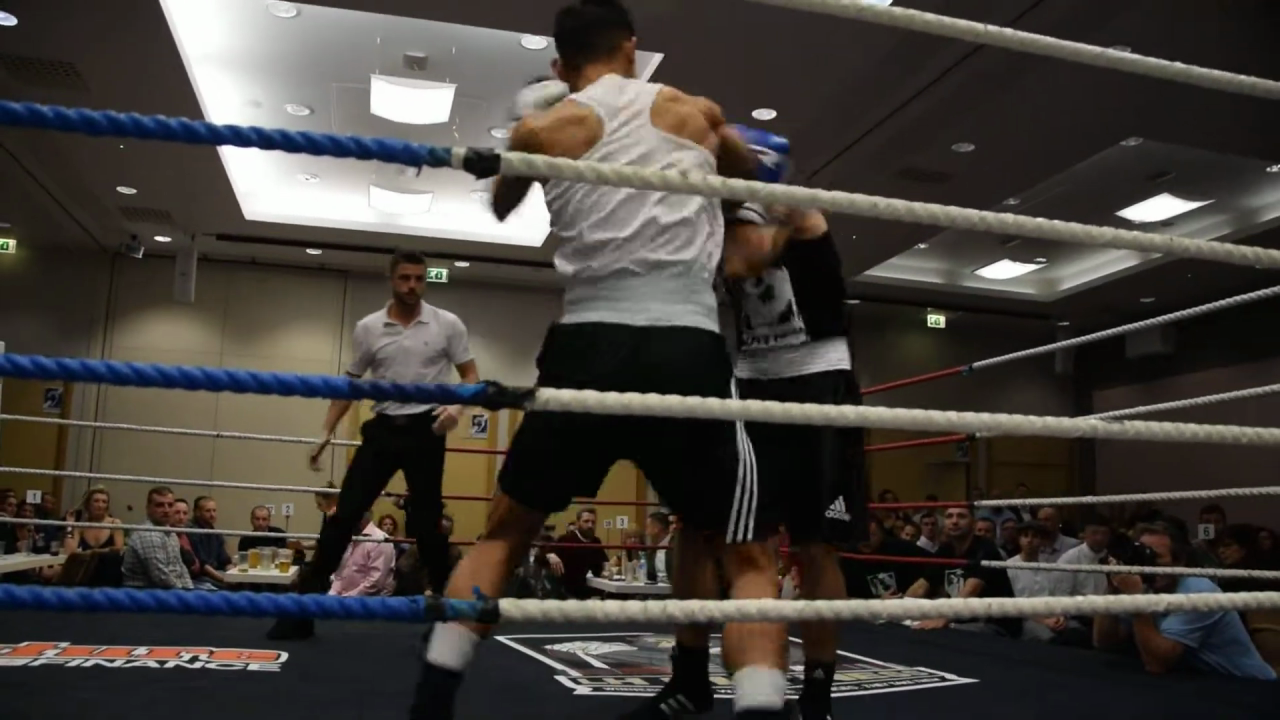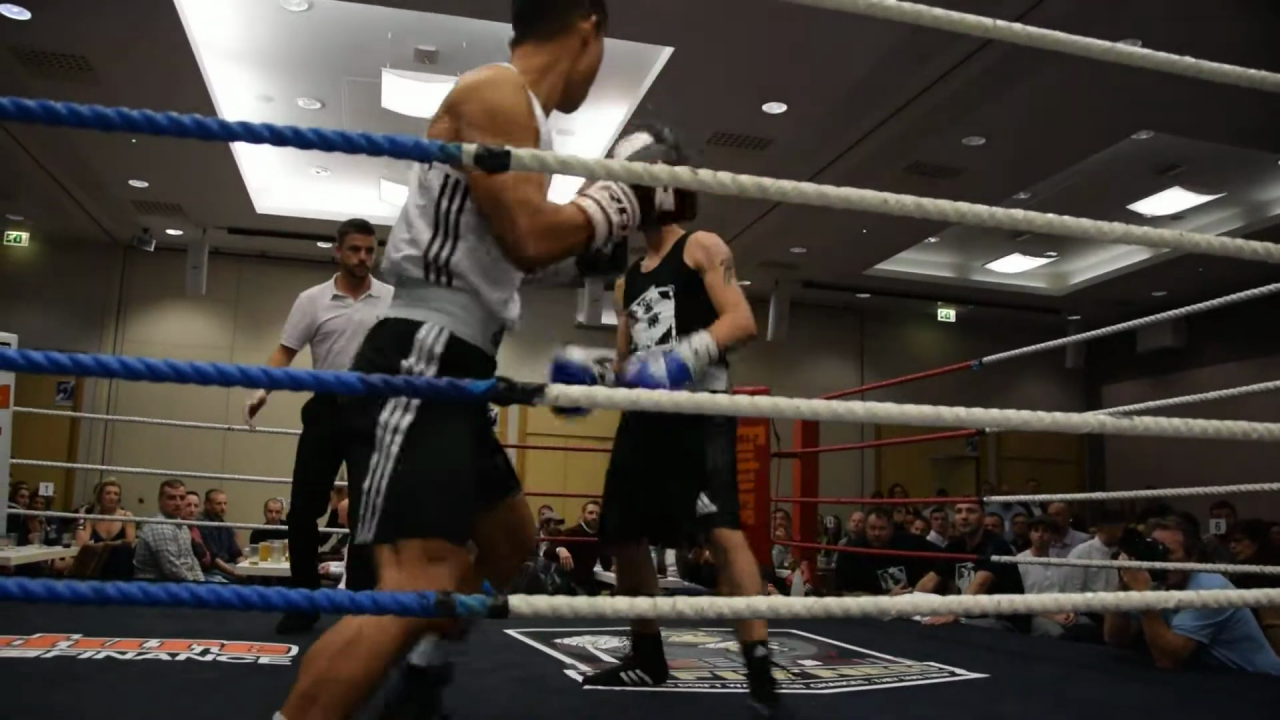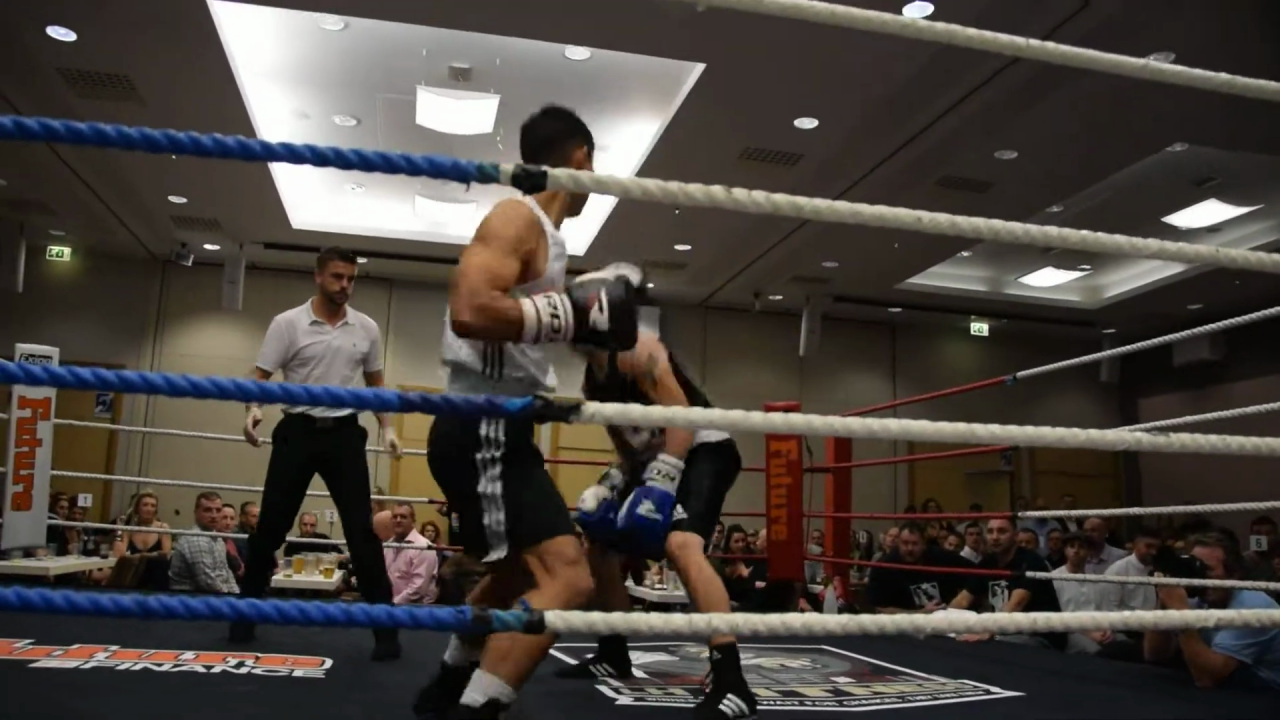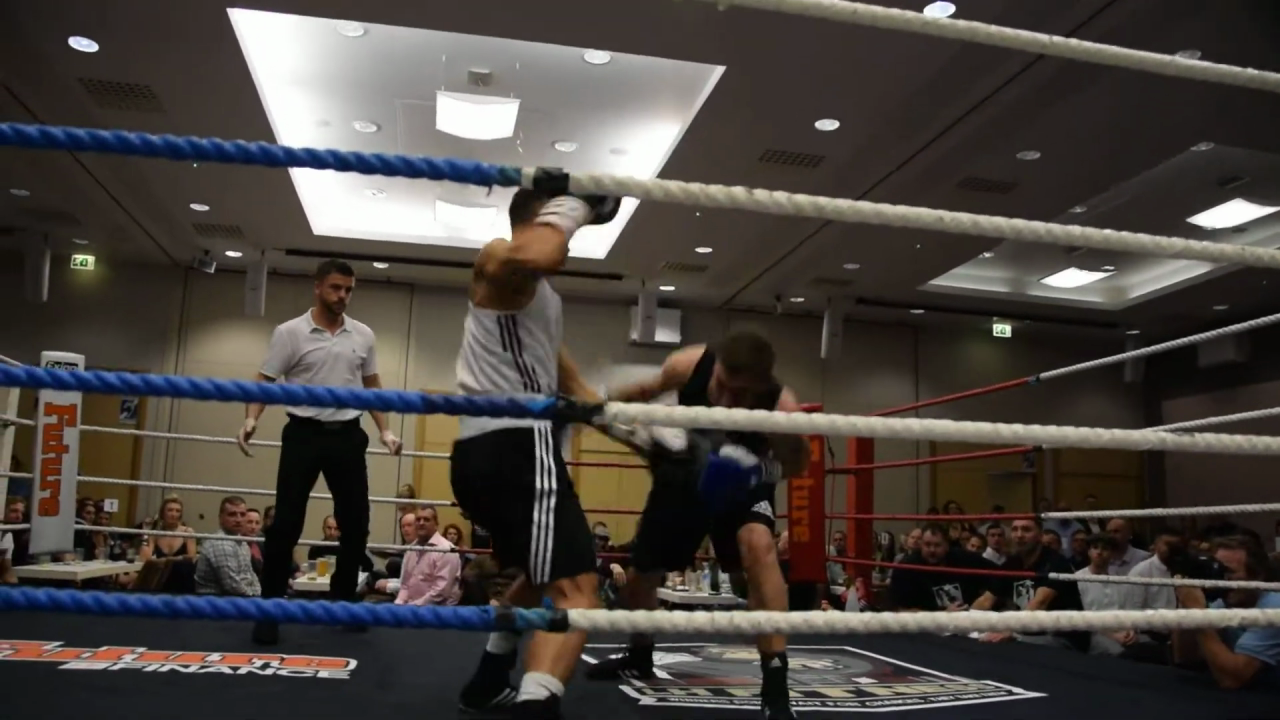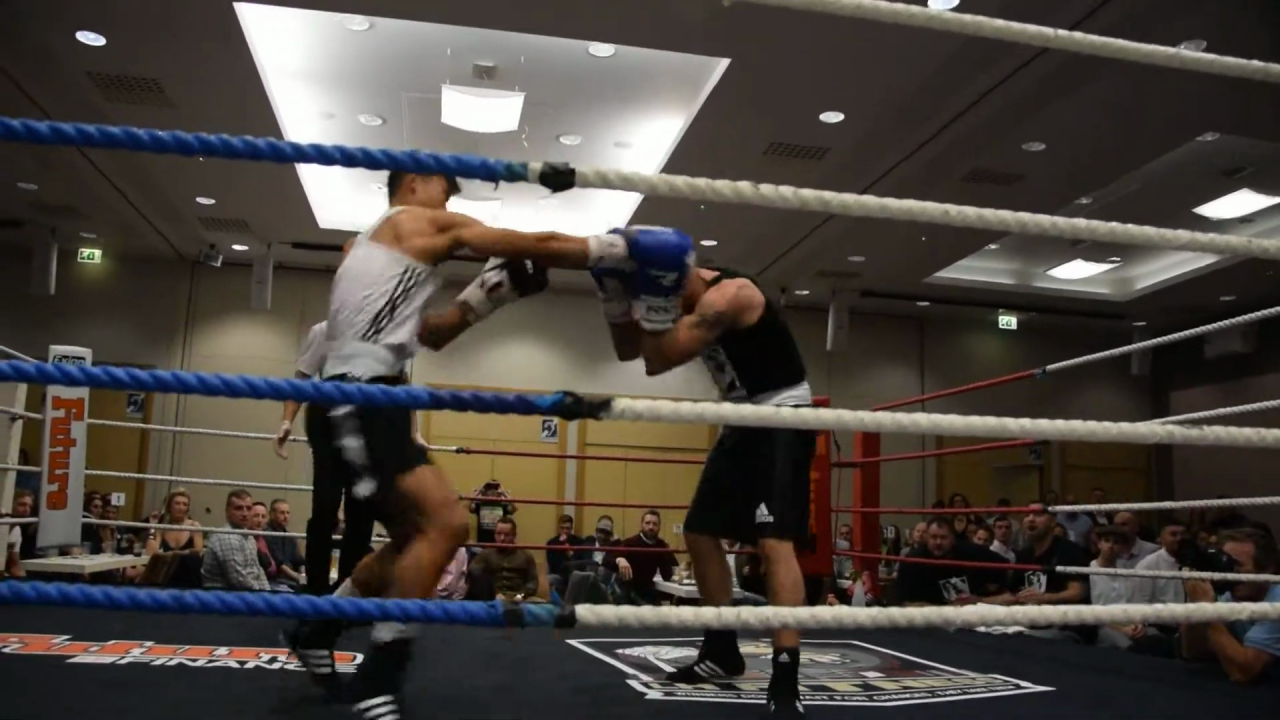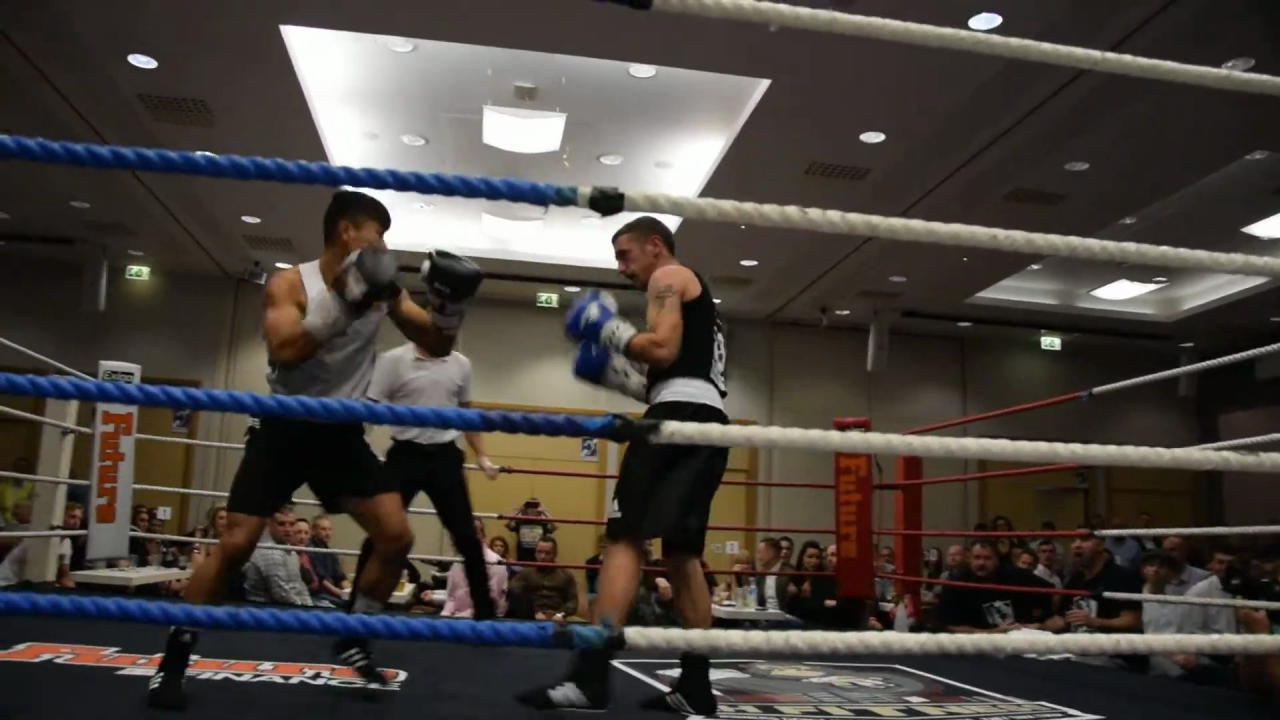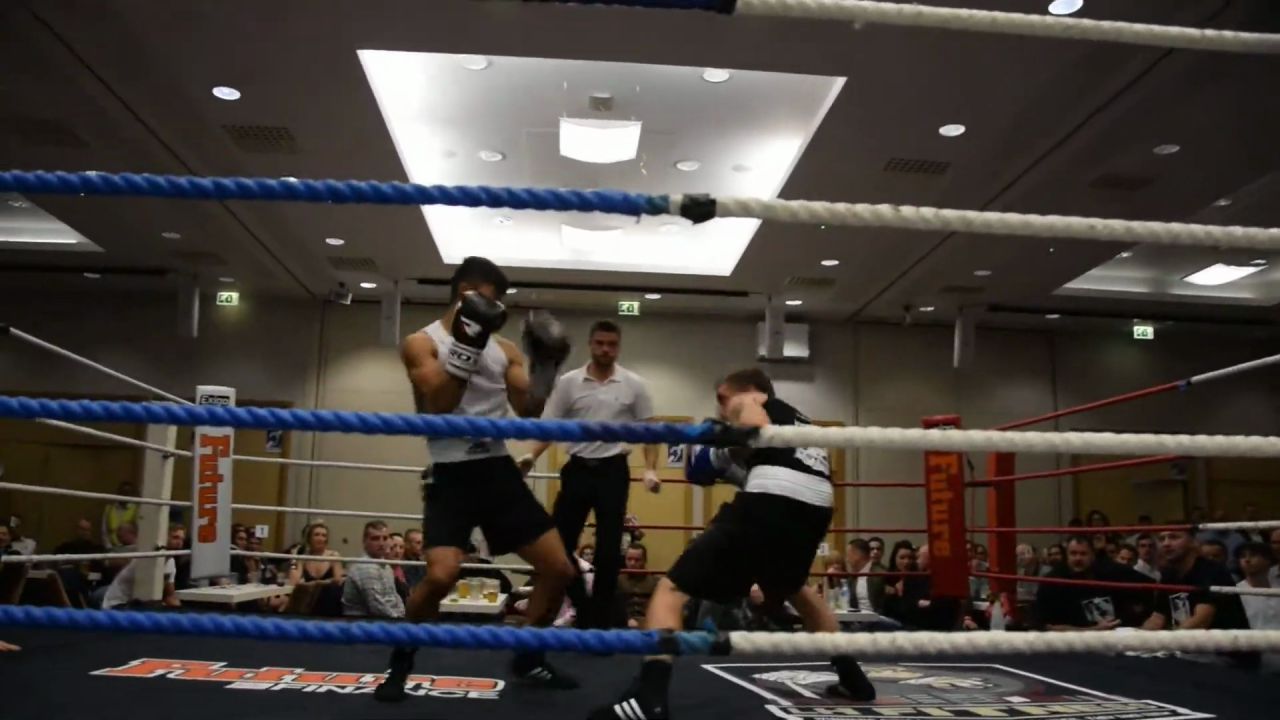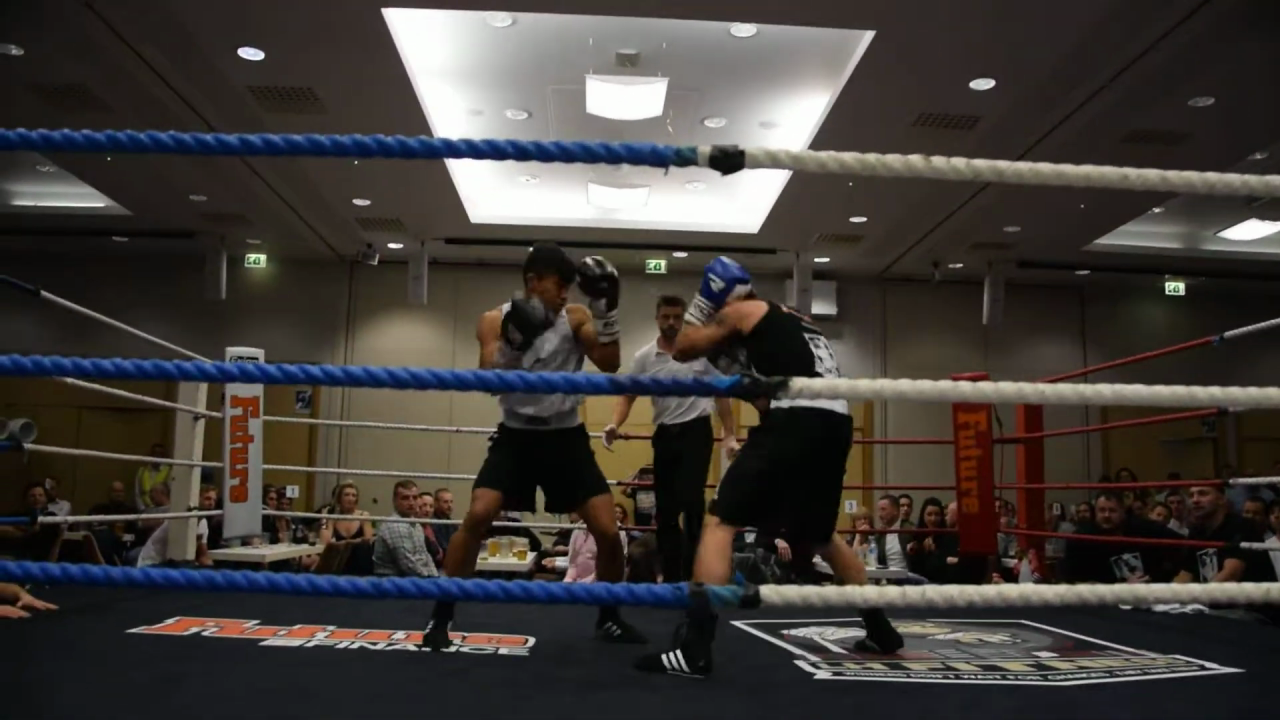
dt=0.5s
person 1, frame 1
left shoulder: (547, 127)
right shoulder: (692, 109)
left elbow: (501, 204)
right elbow: (749, 171)
left hip: (584, 354)
right hip: (687, 355)
left knee: (499, 535)
right knee: (750, 568)
person 1, frame 2
left shoulder: (513, 111)
right shoulder: (496, 93)
right elbow: (532, 241)
right wrist: (624, 196)
left hip: (447, 368)
right hip: (422, 359)
left knee: (511, 544)
right knee: (419, 588)
person 1, frame 3
left shoulder: (540, 234)
right shoulder: (517, 219)
right elbow: (470, 313)
left wrist: (596, 302)
right wrist: (573, 309)
left hip: (493, 431)
right hip: (481, 431)
left knee: (518, 572)
right knee: (566, 579)
person 1, frame 4
left shoulder: (533, 290)
right shoulder: (499, 262)
left elbow: (572, 389)
right elbow: (529, 255)
right wrist: (572, 208)
left hip: (481, 455)
right hip: (520, 450)
left knee: (544, 574)
right knee: (576, 597)
person 1, frame 5
left shoulder: (375, 243)
right shoulder: (418, 223)
left elbow: (434, 334)
right elbow: (532, 244)
left wrist: (494, 287)
right wrist: (615, 247)
left hip: (358, 399)
right hip: (357, 397)
left knee: (418, 537)
right knee: (446, 523)
left ankle: (320, 630)
person 1, frame 6
left shoulder: (381, 291)
right shoulder: (289, 283)
left elbow: (438, 344)
right elbow: (283, 353)
left wrist: (451, 301)
right wrist: (340, 301)
left hip: (341, 432)
right hip: (283, 430)
left knee: (396, 536)
right knee: (234, 545)
left ankle: (352, 641)
right ankle: (173, 661)
person 1, frame 7
left shoulder: (501, 346)
right shoulder: (421, 343)
left elbow: (531, 410)
right elbow: (436, 404)
left wrist: (546, 365)
right wrist: (464, 342)
left hip: (500, 471)
right hip: (451, 474)
left knee: (558, 568)
right knee: (441, 574)
left ankle: (527, 660)
right ankle: (399, 667)
person 1, frame 8
left shoulder: (575, 317)
right shoulder: (495, 320)
left elbow: (610, 364)
left wrist: (604, 303)
right wrist: (513, 342)
left hip: (566, 439)
right hip: (516, 437)
left knee: (608, 532)
right knee: (478, 516)
left ankle: (609, 618)
right ankle: (442, 616)
person 2, frame 1
left shoulder: (791, 204)
right shoulder: (721, 230)
left elbow: (742, 262)
left hip: (819, 386)
right hip: (752, 388)
left knee: (815, 547)
right ankle: (687, 678)
person 2, frame 2
left shoulder: (702, 247)
right shoulder: (631, 276)
left elbow: (741, 322)
left wrist: (683, 362)
right wrist: (593, 370)
left hip: (695, 400)
right hip: (646, 408)
left knee: (721, 528)
right knee: (623, 540)
right ankle: (646, 659)
person 2, frame 3
left shoulder: (635, 352)
right shoulder: (593, 380)
left elbow: (685, 421)
left wrist: (660, 484)
right wrist: (604, 489)
left hip: (704, 452)
right hip: (650, 469)
left knee: (682, 546)
right knee: (602, 547)
left ankle: (731, 684)
right ankle: (613, 655)
person 2, frame 4
left shoulder: (780, 408)
right shoulder: (688, 366)
left elbow: (797, 463)
right elbow: (641, 393)
right hip: (684, 471)
left knee: (756, 545)
right knee: (644, 570)
left ankle: (776, 688)
right ankle: (639, 655)
person 2, frame 5
left shoulder: (730, 295)
right shoulder: (685, 302)
left elbow: (659, 361)
right elbow: (628, 350)
left wrist: (656, 293)
right wrist: (614, 289)
right hip: (745, 421)
left knee: (773, 542)
right knee: (700, 534)
right ankle: (721, 651)
person 2, frame 6
left shoulder: (670, 276)
right shoulder: (695, 302)
left elbow: (662, 350)
left wrist: (610, 329)
right wrist: (612, 369)
left hip: (679, 416)
right hip: (707, 424)
left knee: (624, 540)
right knee: (681, 555)
left ankle: (590, 678)
right ankle: (695, 685)
person 2, frame 7
left shoulder: (748, 400)
right shoulder: (797, 420)
left elbow: (756, 433)
left wrist: (713, 453)
left hip: (771, 501)
right hip: (814, 507)
left knee: (673, 589)
right knee: (790, 587)
right ankle: (852, 677)
person 2, frame 8
left shoulder: (742, 310)
right shoulder: (798, 324)
left elbow: (682, 350)
left wrist: (706, 300)
right wrist: (723, 352)
left hip: (797, 418)
right hip: (836, 421)
left knee: (720, 522)
right knee: (821, 535)
left ankle: (695, 648)
right ankle: (880, 629)
person 3, frame 1
left shoulder: (448, 324)
right shoulder: (369, 328)
left elbow: (470, 376)
right elbow: (349, 384)
left wrist: (457, 405)
right wrist: (326, 432)
left hip: (424, 431)
right hip: (381, 429)
left knee: (425, 525)
right knee: (344, 517)
person 3, frame 2
left shoulder: (393, 300)
right shoulder: (311, 300)
right elbow: (285, 352)
right wrist: (262, 391)
right hip: (324, 410)
right knee: (303, 509)
person 3, frame 3
left shoulder: (366, 328)
right shoulder: (288, 323)
left elbow: (376, 382)
right elbow: (260, 374)
left wrist: (388, 428)
right wrist: (253, 408)
left hip: (344, 434)
right hip: (297, 432)
left knee: (361, 530)
right knee: (270, 526)
left ankle: (384, 627)
person 3, frame 4
left shoulder: (363, 336)
right shoulder: (290, 333)
left elbow: (372, 387)
right elbow: (265, 383)
left wrist: (385, 430)
right wrist: (251, 419)
left hip: (347, 437)
right hip: (304, 435)
left knee: (356, 527)
right knee: (285, 525)
left ankle: (342, 603)
person 3, frame 5
right shoulder: (323, 332)
right elbow: (301, 381)
left wrist: (413, 432)
right wrist: (287, 422)
right hip: (333, 428)
left knee: (360, 515)
right knee: (325, 511)
right ankle: (316, 589)
person 3, frame 6
left shoulder: (461, 366)
right shoulder: (393, 360)
left elbow: (467, 413)
left wrist: (482, 457)
left hip: (445, 458)
right hip: (406, 457)
left knee: (468, 538)
left ankle: (486, 616)
person 3, frame 7
left shoulder: (634, 384)
right shoulder: (568, 382)
left wrist: (650, 469)
right wrist: (532, 455)
left hip: (612, 470)
right hip: (577, 469)
left knee: (609, 551)
right knee: (560, 544)
left ankle: (599, 623)
right ankle: (585, 611)
person 3, frame 8
right shoulder: (644, 357)
left elbow: (721, 395)
right elbow: (628, 396)
left wrist: (730, 435)
right wrist: (614, 425)
left hip: (696, 432)
right hip: (664, 436)
left knee: (690, 501)
right knee: (665, 510)
left ankle: (689, 572)
right ankle: (674, 577)
